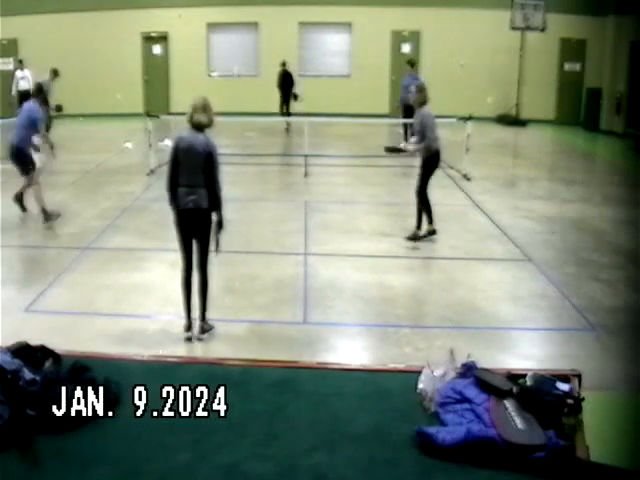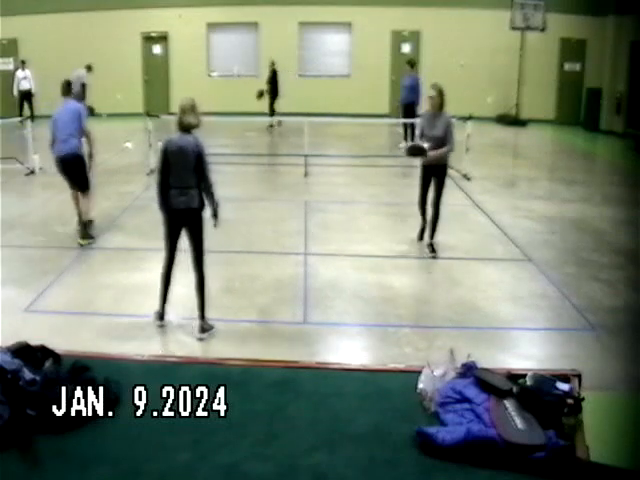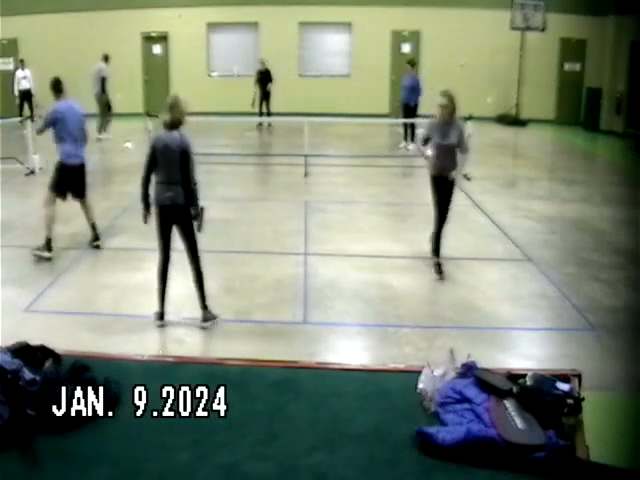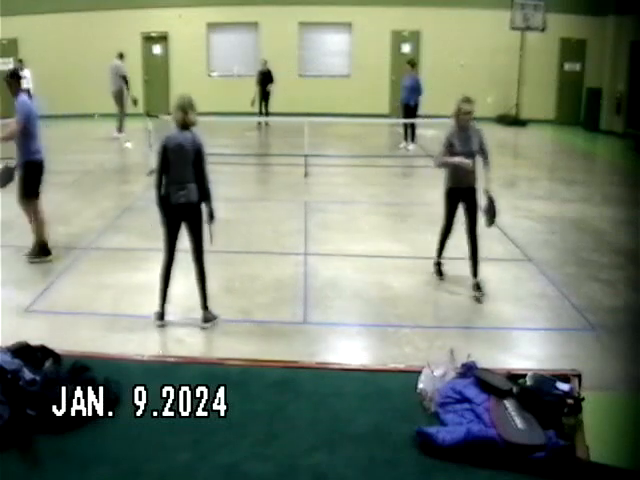
dt=0.5s
person 1, frame 1
left shoulder: (179, 142)
right shoulder: (208, 145)
left elbow: (171, 179)
right elbow: (213, 183)
left wrist: (174, 206)
right wrist: (219, 214)
left hip: (182, 207)
right hip: (202, 207)
left knee: (186, 265)
right knee: (202, 266)
left ankle: (188, 323)
right ankle: (202, 322)
person 1, frame 2
left shoulder: (168, 144)
right shoulder: (196, 145)
left elbow: (161, 181)
right elbow: (204, 180)
left wrist: (163, 208)
right wrist: (214, 206)
left hip: (172, 208)
right hip: (193, 207)
left knee: (169, 260)
right knee: (198, 265)
left ankle: (161, 312)
right ankle: (202, 322)
person 1, frame 3
left shoulder: (156, 141)
right shoulder: (183, 142)
left elbow: (146, 176)
right elbow: (189, 178)
left wrist: (145, 203)
right wrist: (195, 206)
left hip: (162, 204)
right hip: (180, 204)
left knee: (164, 257)
right knee: (194, 258)
left ankle: (161, 312)
right ankle: (204, 311)
person 1, frame 4
left shoulder: (167, 141)
right shoulder: (195, 142)
left elbow: (160, 178)
right elbow: (202, 176)
left wrist: (161, 205)
right wrist: (209, 204)
left hip: (171, 203)
right hip: (192, 202)
left knee: (168, 257)
right knee: (198, 258)
left ankle: (161, 311)
right ankle: (205, 312)
person 2, frame 1
left shoulder: (425, 114)
right shoulder: (419, 112)
left elbow: (430, 142)
left wrist: (414, 148)
right wrist: (413, 143)
left hip: (431, 156)
right hip: (427, 156)
left knee: (420, 191)
right knee: (422, 192)
left ankle: (417, 231)
right ankle: (431, 227)
person 2, frame 2
left shoulder: (446, 120)
right shoulder: (424, 117)
left elbow: (451, 146)
left wrist: (436, 153)
left hip: (440, 166)
right hip: (426, 164)
left knee: (436, 204)
right knee: (422, 200)
left ankle: (431, 240)
right ankle: (423, 224)
person 2, frame 3
left shoulder: (458, 127)
right shoulder: (433, 125)
left elbow: (463, 152)
right elbow: (423, 143)
left wrist: (458, 169)
right wrist: (427, 150)
left hip: (450, 176)
right hip: (436, 175)
left knee: (444, 217)
right knee: (439, 217)
left ankle: (434, 238)
right ankle: (437, 259)
person 2, frame 4
left shoulder: (476, 133)
right shoulder: (452, 134)
left elbow: (485, 158)
right elbow: (439, 161)
left wrist: (487, 182)
right wrist: (458, 160)
left hip: (470, 188)
right hip: (453, 187)
left knee: (472, 234)
right knee: (448, 227)
left ankle: (475, 280)
right ankle: (438, 260)
person 3, frame 1
left shoulder: (28, 106)
right shoulder: (36, 110)
right elbow: (42, 135)
left wrist: (33, 145)
right wrist: (51, 145)
left hip: (21, 147)
right hip: (19, 148)
left knee: (33, 177)
right knee: (35, 180)
left ankle: (19, 196)
right ankle: (45, 214)
person 3, frame 2
left shoulder: (57, 112)
right shoulder: (78, 107)
left elbow: (52, 140)
right elbow: (86, 131)
right wrist: (91, 150)
left hip: (60, 157)
right hip: (74, 154)
left knee: (75, 188)
right knee: (85, 193)
left ankle: (82, 220)
right ankle: (83, 232)
person 3, frame 3
left shoulder: (56, 110)
right shoulder: (77, 108)
left elbow: (39, 131)
left hip: (66, 163)
right hip: (80, 162)
left knee: (50, 201)
right knee: (83, 200)
left ankle: (48, 245)
right ankle: (95, 236)
person 3, frame 4
left shoulder: (21, 103)
right shoulder: (25, 101)
left hip: (30, 161)
right hip: (31, 159)
left knee: (31, 204)
right knee: (26, 202)
left ankle: (43, 249)
right ankle: (40, 243)
